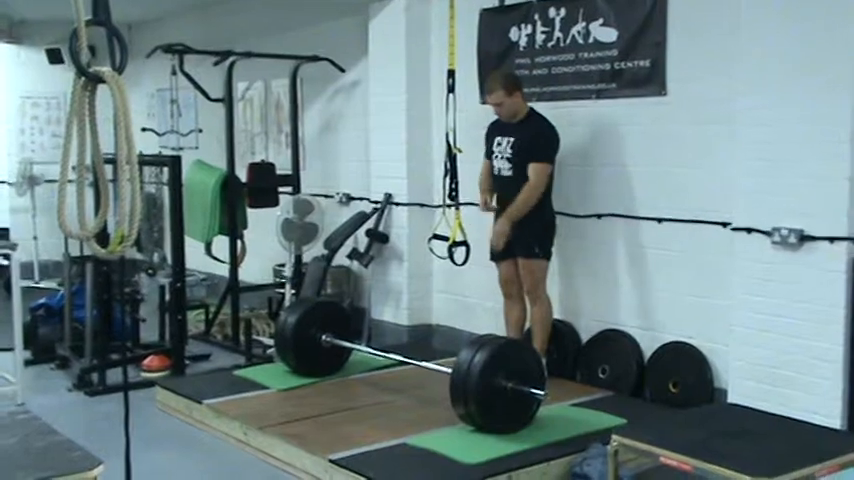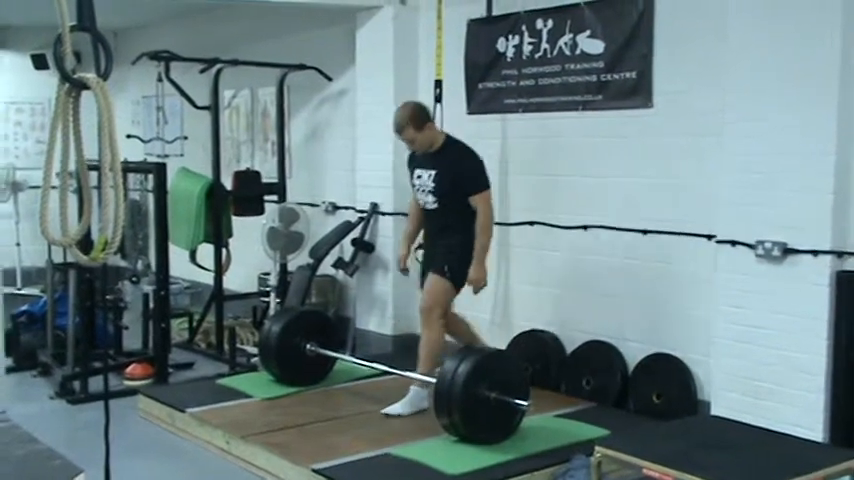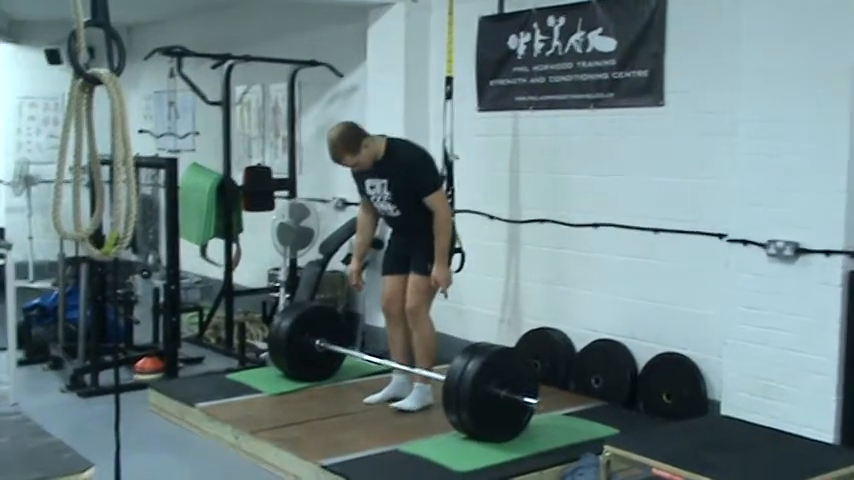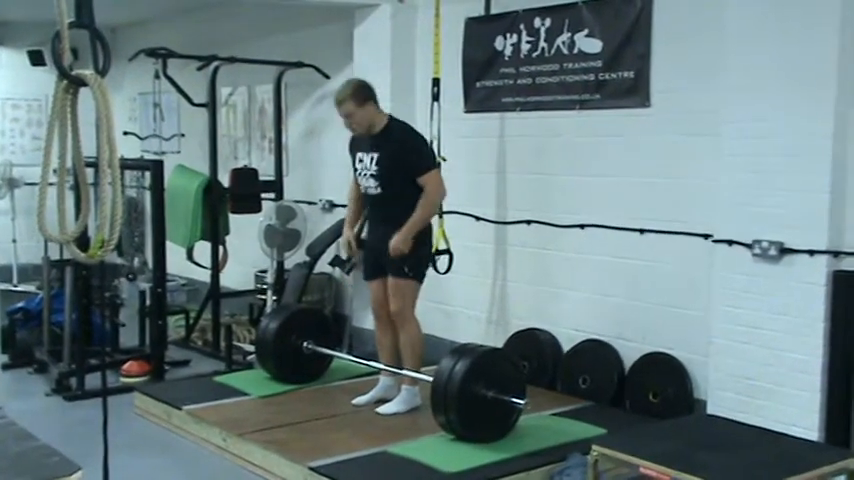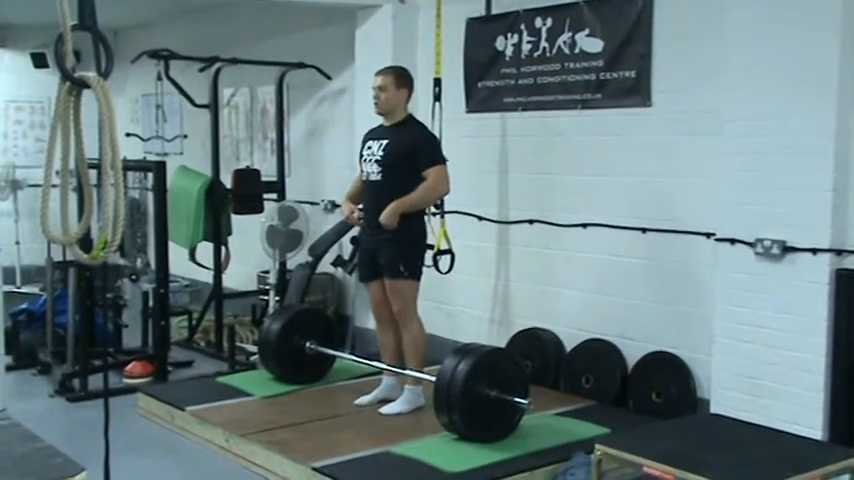
dt=1s
person 1, frame 1
left shoulder: (541, 131)
right shoulder: (495, 129)
left elbow: (537, 184)
right elbow: (488, 171)
left wrist: (508, 220)
right wrist: (485, 196)
left hip: (533, 223)
right hip: (505, 222)
left knee: (534, 291)
right knee: (510, 290)
person 1, frame 2
left shoulder: (462, 159)
right shoulder: (415, 158)
left elbow: (484, 212)
left wrist: (479, 264)
right wrist: (406, 245)
left hip: (458, 244)
right hip: (433, 243)
left knee: (429, 310)
right knee: (443, 315)
left ankle: (421, 392)
person 1, frame 3
left shoulder: (412, 159)
right shoulder: (361, 167)
left elbow: (442, 211)
right elbow: (367, 211)
left wrist: (441, 263)
right wrist: (357, 258)
left hip: (430, 238)
right hip: (400, 237)
left knee: (415, 308)
right knee: (391, 307)
left ankle: (422, 389)
right ankle: (400, 381)
person 1, frame 4
left shoulder: (407, 140)
right shoulder: (357, 142)
left elbow: (436, 191)
left wrist: (407, 234)
right wrist: (350, 226)
left hip: (409, 238)
right hip: (378, 236)
left knee: (400, 311)
right knee: (380, 311)
left ankle: (411, 390)
right ankle: (388, 383)
person 1, frame 5
left shoulder: (418, 136)
right shoulder: (371, 136)
left elbow: (439, 185)
left wrist: (397, 207)
right wrist: (349, 201)
left hip: (402, 236)
right hip: (371, 235)
left knee: (404, 314)
right knee: (381, 314)
left ankle: (414, 390)
right ankle: (390, 382)
